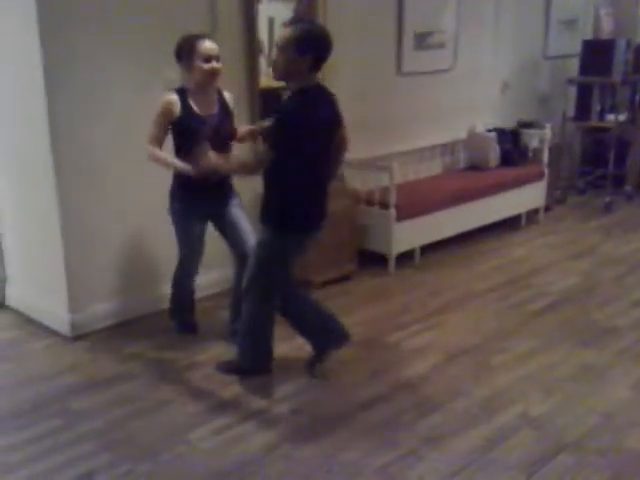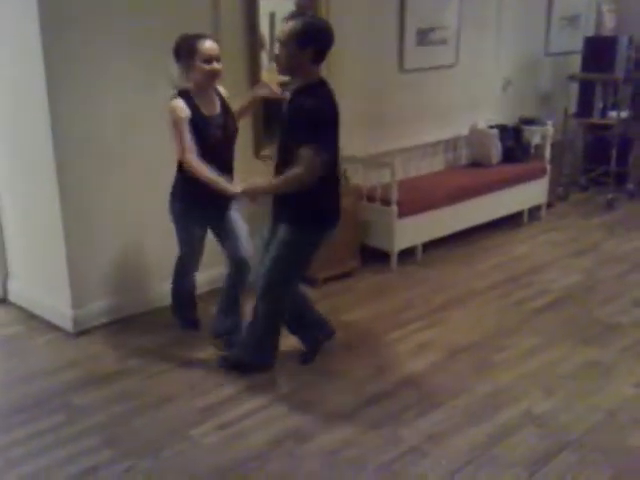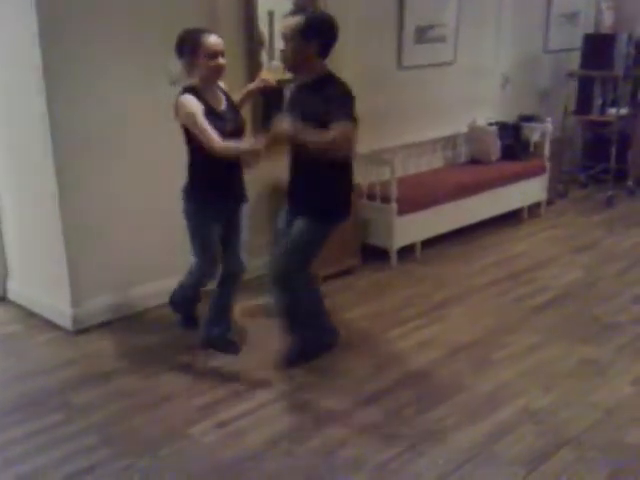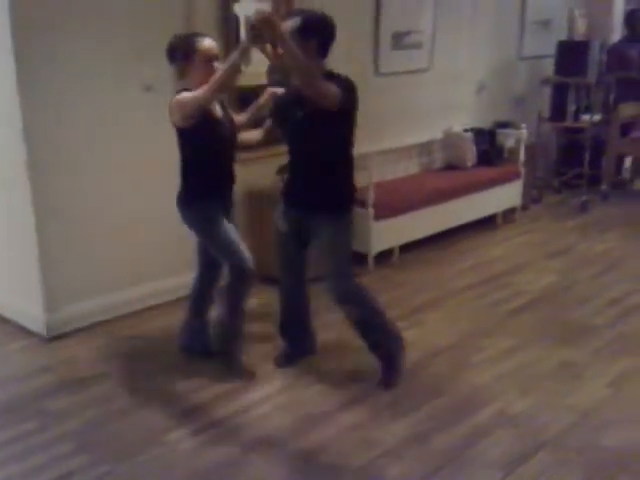
dt=0.4s
person 1, frame 1
left shoulder: (296, 111)
right shoulder: (322, 100)
left elbow: (256, 163)
right elbow: (341, 147)
left wrist: (215, 163)
left hip: (288, 217)
right hip: (303, 210)
left knee: (258, 288)
right knee: (275, 283)
left ankle: (253, 359)
right ankle: (325, 333)
person 1, frame 2
left shoulder: (315, 105)
right shoulder: (301, 94)
left elbow: (309, 171)
left wrist: (262, 188)
left hip: (308, 214)
right hip: (289, 208)
left knee: (271, 284)
right knee: (278, 279)
left ankle: (254, 355)
right ankle: (316, 332)
person 1, frame 3
left shoulder: (334, 93)
right shoulder: (297, 91)
left elbow: (341, 145)
left wrist: (296, 131)
left hip: (325, 204)
right hip: (298, 198)
left knee: (283, 270)
right knee: (290, 270)
left ankle: (316, 334)
right ankle: (317, 337)
person 1, frame 4
left shoulder: (342, 89)
right shoulder: (290, 95)
left elbow: (317, 92)
left wrist: (278, 36)
left hip: (331, 207)
right hip: (294, 202)
left knee: (341, 287)
right knee: (289, 277)
left ankle: (391, 349)
right ankle: (299, 341)
person 2, frame 1
left shoulder: (226, 98)
right shoulder: (172, 102)
right elbow: (153, 149)
right wrist: (184, 166)
left hip: (224, 194)
right hip: (188, 199)
left knee: (250, 252)
right knee: (190, 262)
left ankle: (240, 321)
right ankle: (182, 317)
person 2, frame 2
left shoulder: (221, 94)
right shoulder: (179, 106)
right elbow: (190, 161)
left wrist: (253, 100)
right wrist: (230, 187)
left hip: (224, 199)
right hip: (190, 200)
left knee: (242, 258)
right knee: (190, 260)
left ankle: (227, 325)
right ankle: (184, 310)
person 2, frame 3
left shoulder: (221, 91)
right shoulder: (187, 103)
right elbow: (216, 146)
left wrist: (249, 91)
right wrist: (258, 143)
left hip: (233, 193)
right hip: (203, 198)
left knee: (234, 266)
right knee: (209, 267)
left ankle: (217, 330)
right ankle: (182, 300)
person 2, frame 4
left shoulder: (215, 101)
right shoulder: (183, 104)
left elbow: (237, 126)
right elbow: (218, 86)
left wrist: (264, 102)
right wrist: (247, 45)
left hip: (221, 199)
right hip: (198, 203)
left knee: (210, 270)
right knee: (242, 265)
left ankle: (193, 338)
right ankle: (227, 344)
